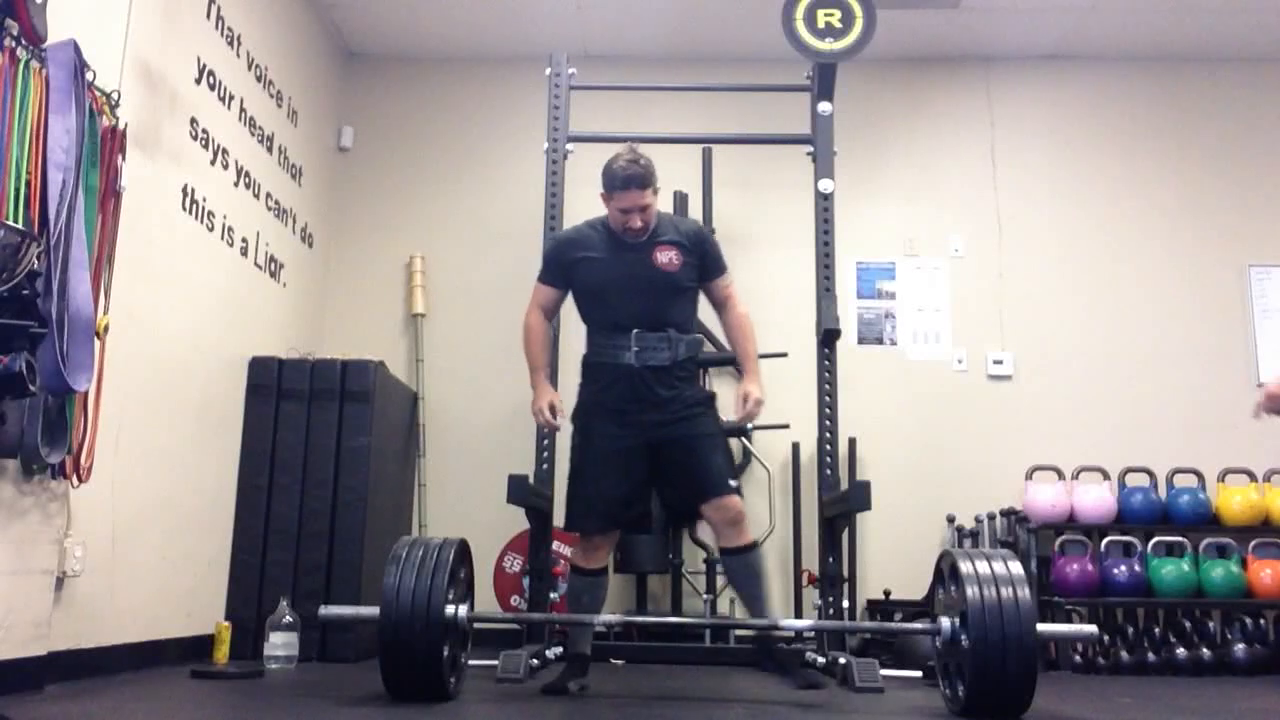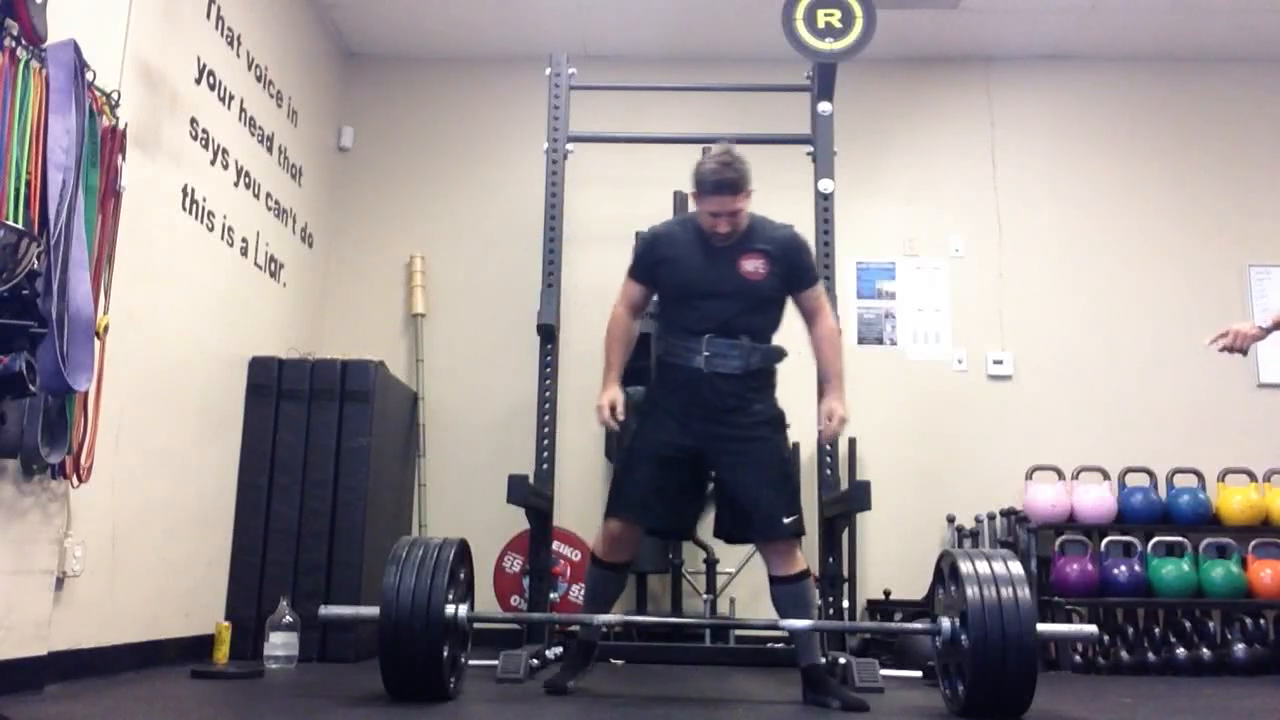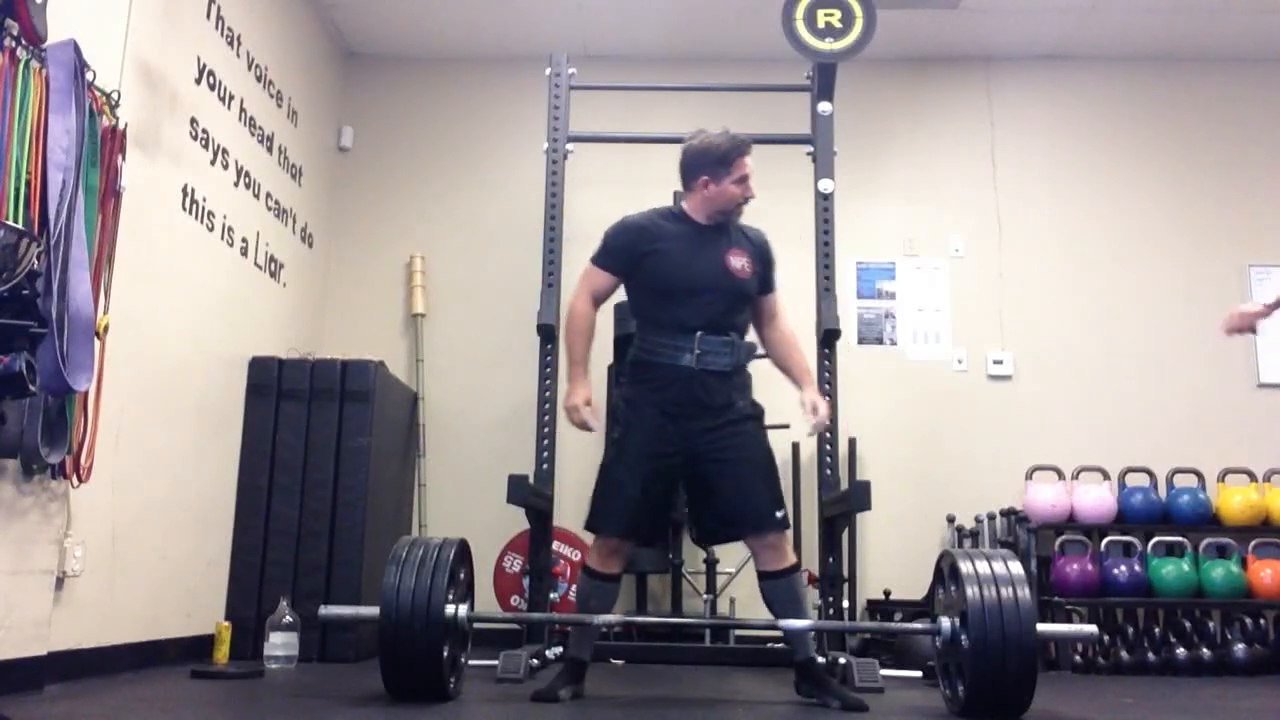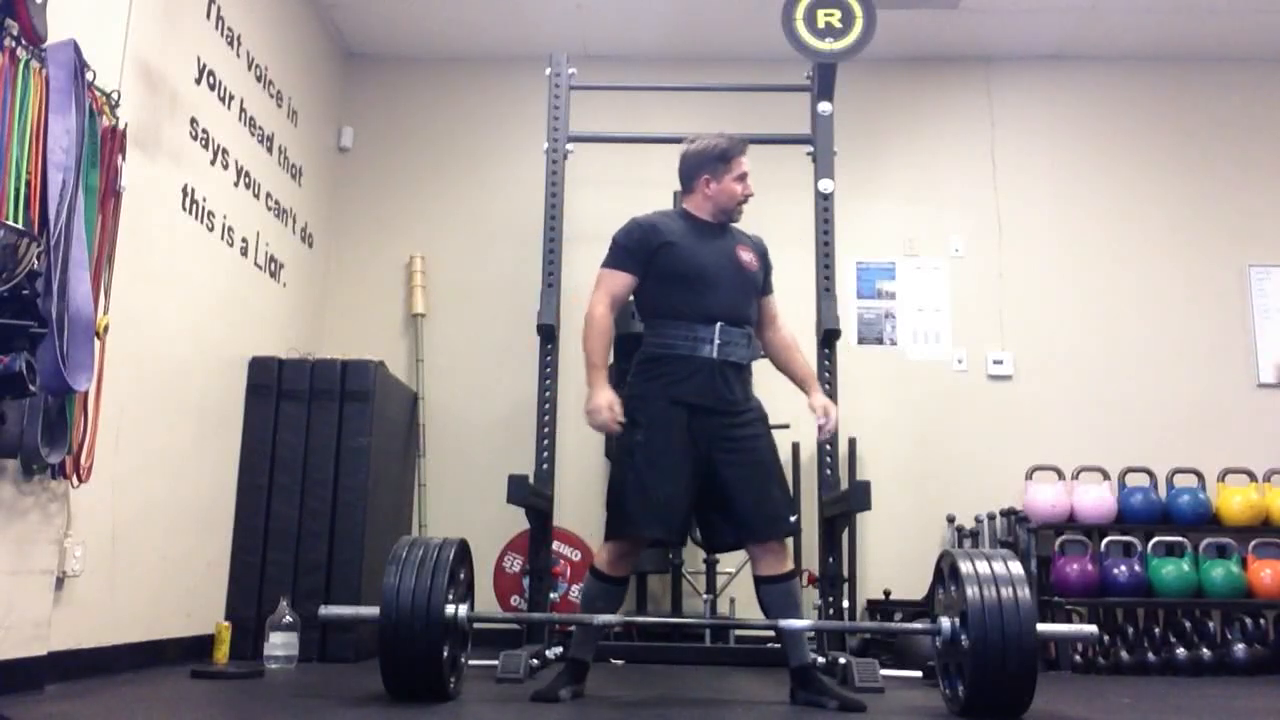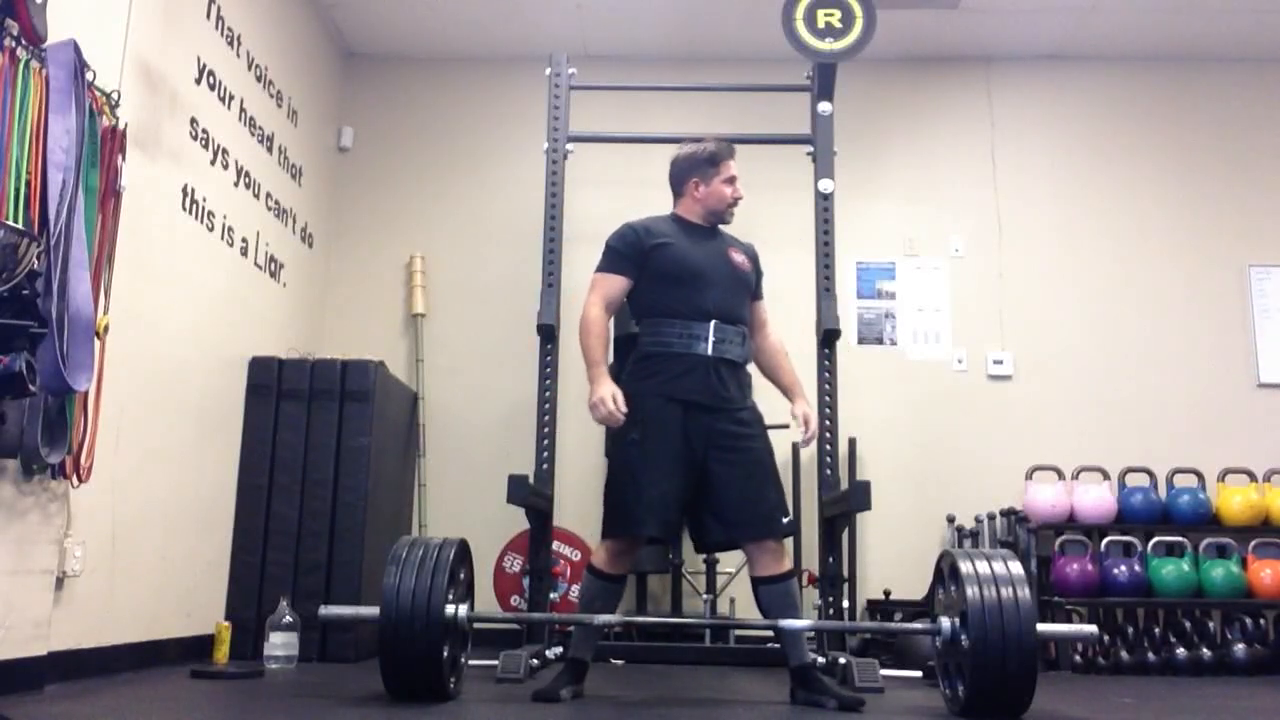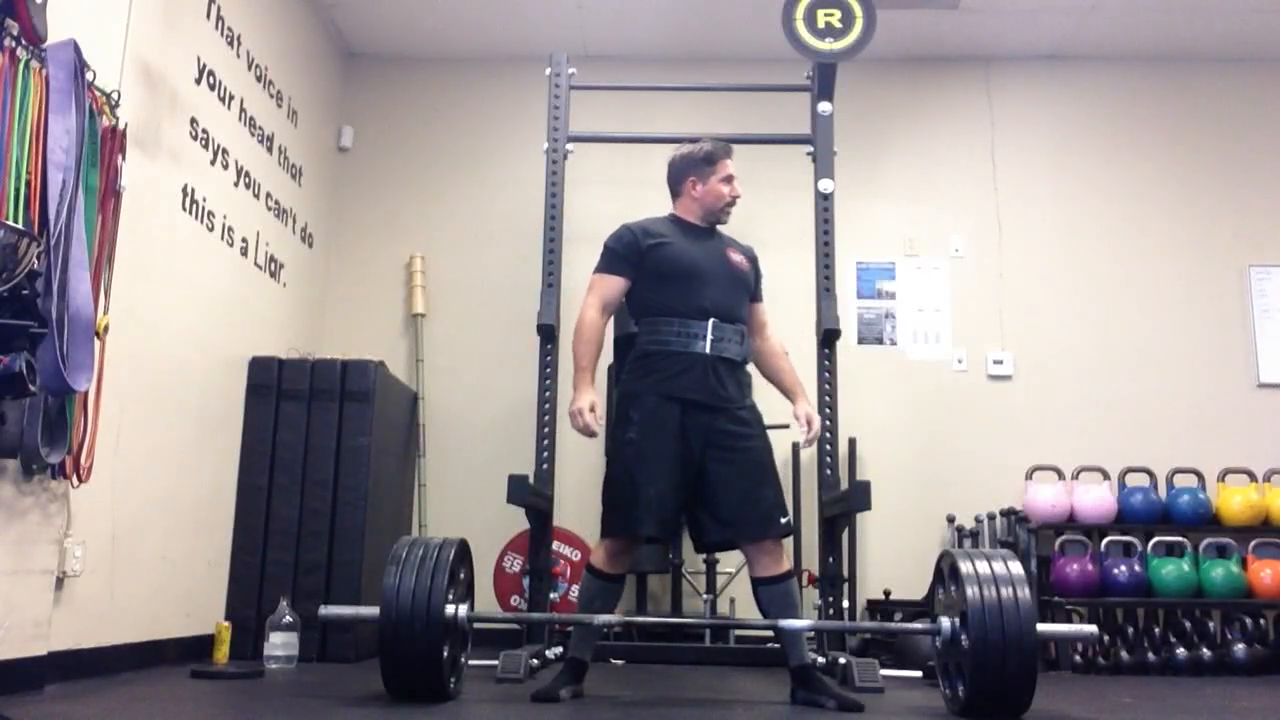
dt=0.4s
person 1, frame 1
left shoulder: (691, 238)
right shoulder: (572, 246)
left elbow: (729, 305)
right elbow: (538, 313)
left wrist: (750, 374)
right wrist: (542, 384)
left hip: (681, 398)
right hip: (608, 407)
left knee: (726, 510)
right knee: (594, 534)
left ankle: (770, 643)
right ankle: (576, 660)
person 1, frame 2
left shoulder: (782, 244)
right shoulder: (663, 242)
left elbow: (819, 317)
right elbow: (627, 311)
left wrist: (834, 392)
right wrist: (611, 382)
left hip: (749, 413)
right hip: (671, 406)
left knee: (780, 540)
right knee: (620, 527)
left ankle: (813, 674)
right ankle: (581, 650)
person 1, frame 3
left shoulder: (752, 245)
right shoulder: (638, 233)
left elbow: (771, 322)
right elbow: (584, 301)
left wrist: (806, 386)
right wrist: (578, 379)
left hip: (728, 410)
right hip: (651, 407)
left knee: (769, 535)
right knee: (612, 538)
left ankle: (809, 670)
right ankle: (574, 667)
person 1, frame 4
left shoulder: (752, 249)
right shoulder: (647, 232)
left elbow: (772, 329)
right elbow: (602, 306)
left wrist: (814, 390)
right wrist: (599, 384)
left hip: (736, 409)
right hip: (662, 406)
left knee: (771, 538)
right knee: (626, 539)
left ankle: (804, 675)
right ankle: (575, 667)
person 1, frame 5
left shoulder: (743, 254)
right shoulder: (641, 237)
left elbow: (761, 334)
right elbow: (598, 308)
left wrist: (797, 395)
right wrist: (601, 379)
left hip: (731, 409)
right hip: (657, 405)
left knee: (767, 538)
right knee: (623, 537)
left ankle: (803, 673)
right ankle: (575, 666)
person 1, frame 6
left shoulder: (741, 255)
right shoulder: (639, 237)
left elbow: (761, 336)
right elbow: (595, 309)
left wrist: (799, 397)
right wrist: (584, 385)
left hip: (730, 409)
right hip: (655, 405)
left knee: (765, 538)
right knee: (621, 536)
left ankle: (804, 674)
right ankle: (574, 667)
